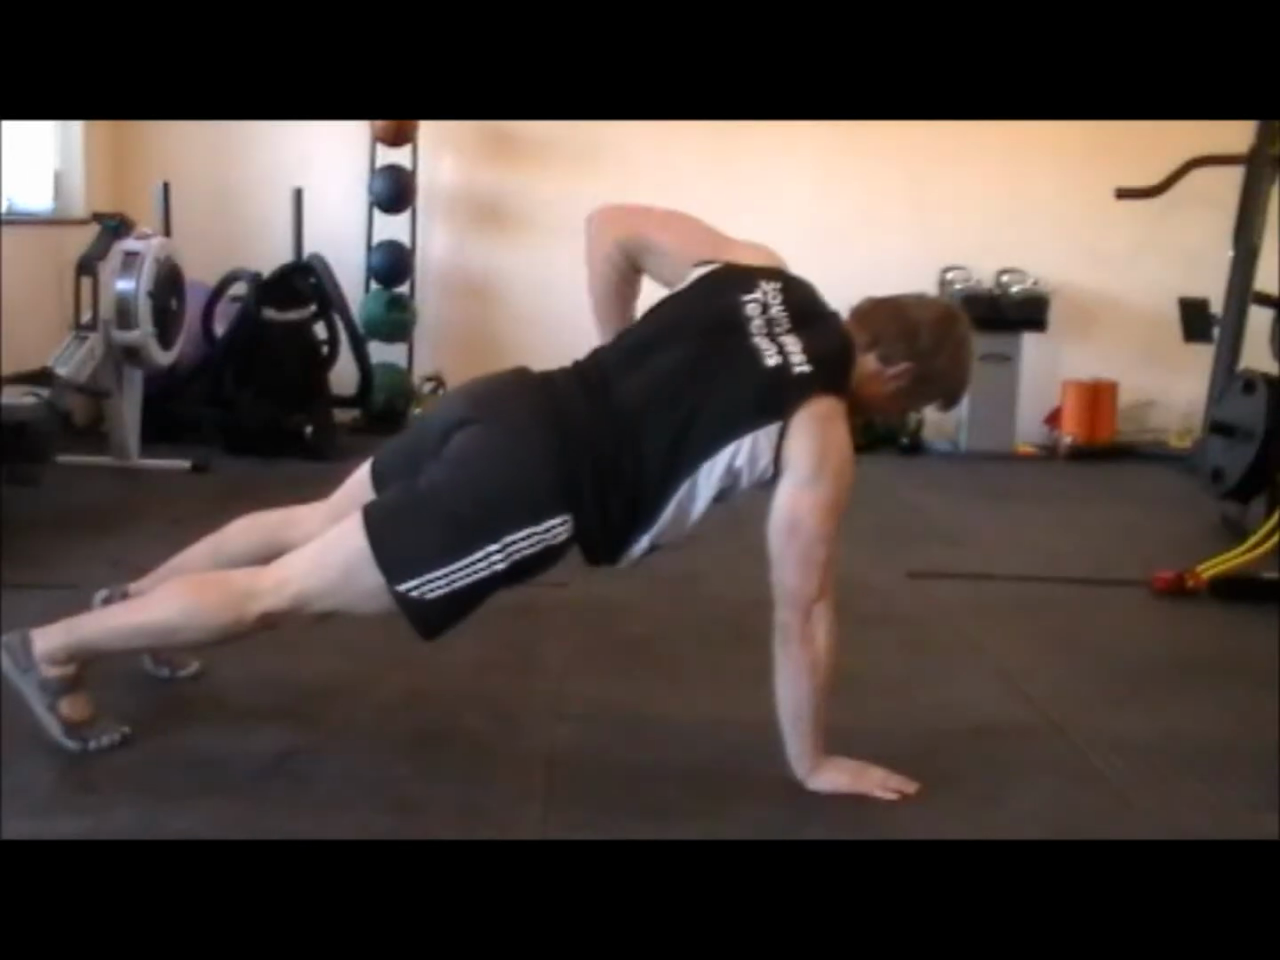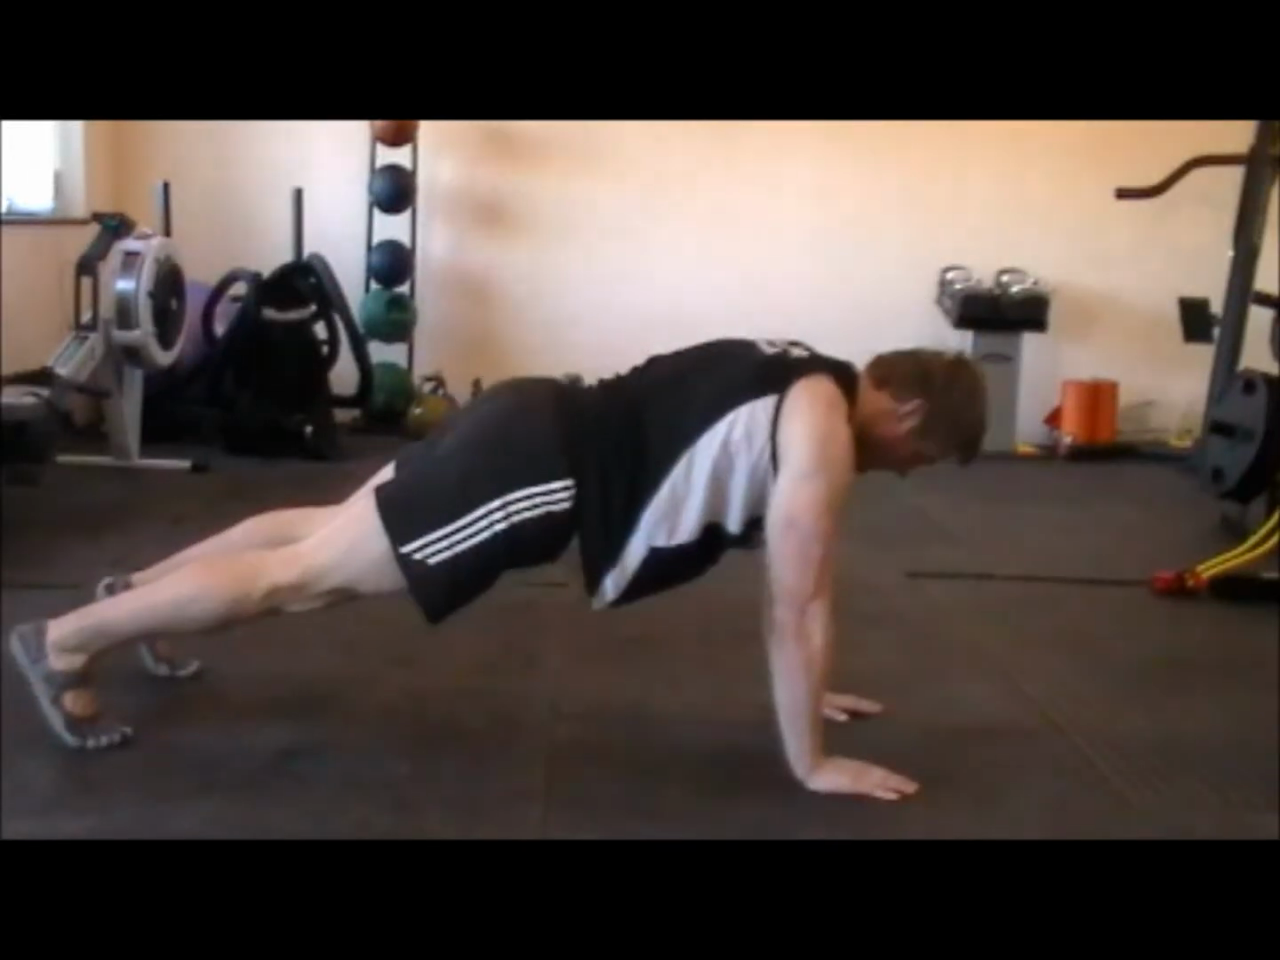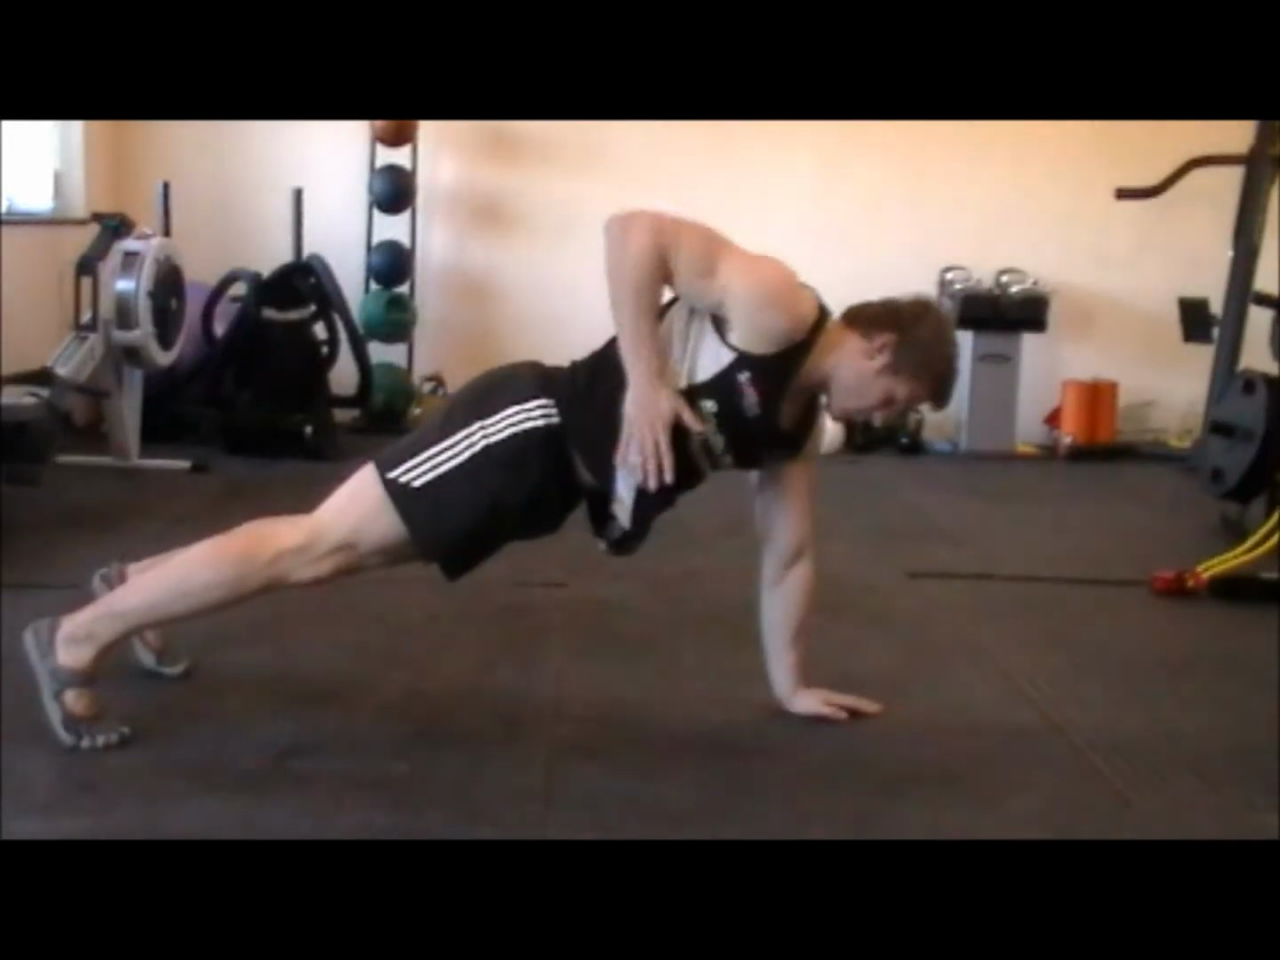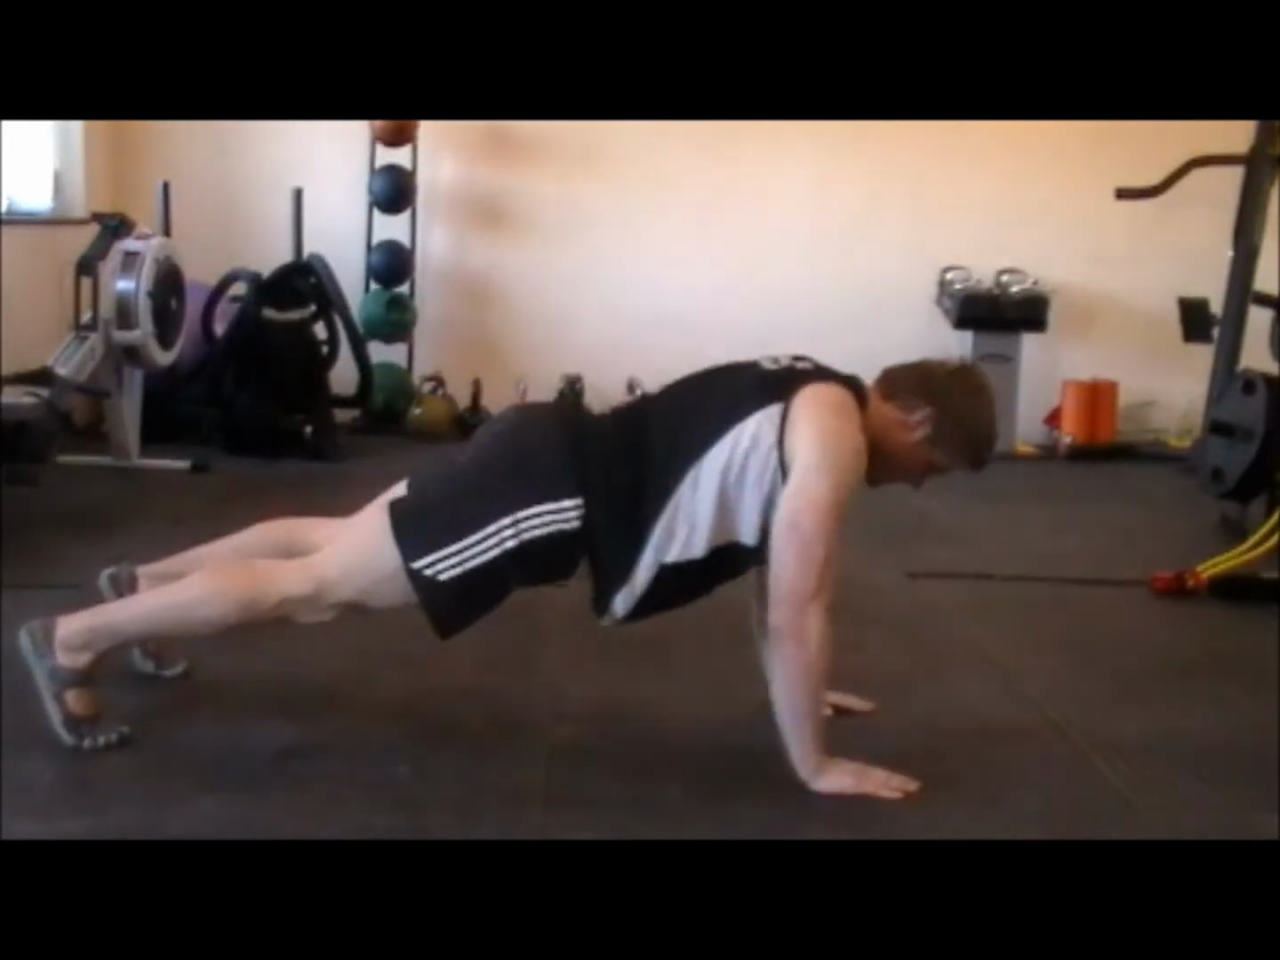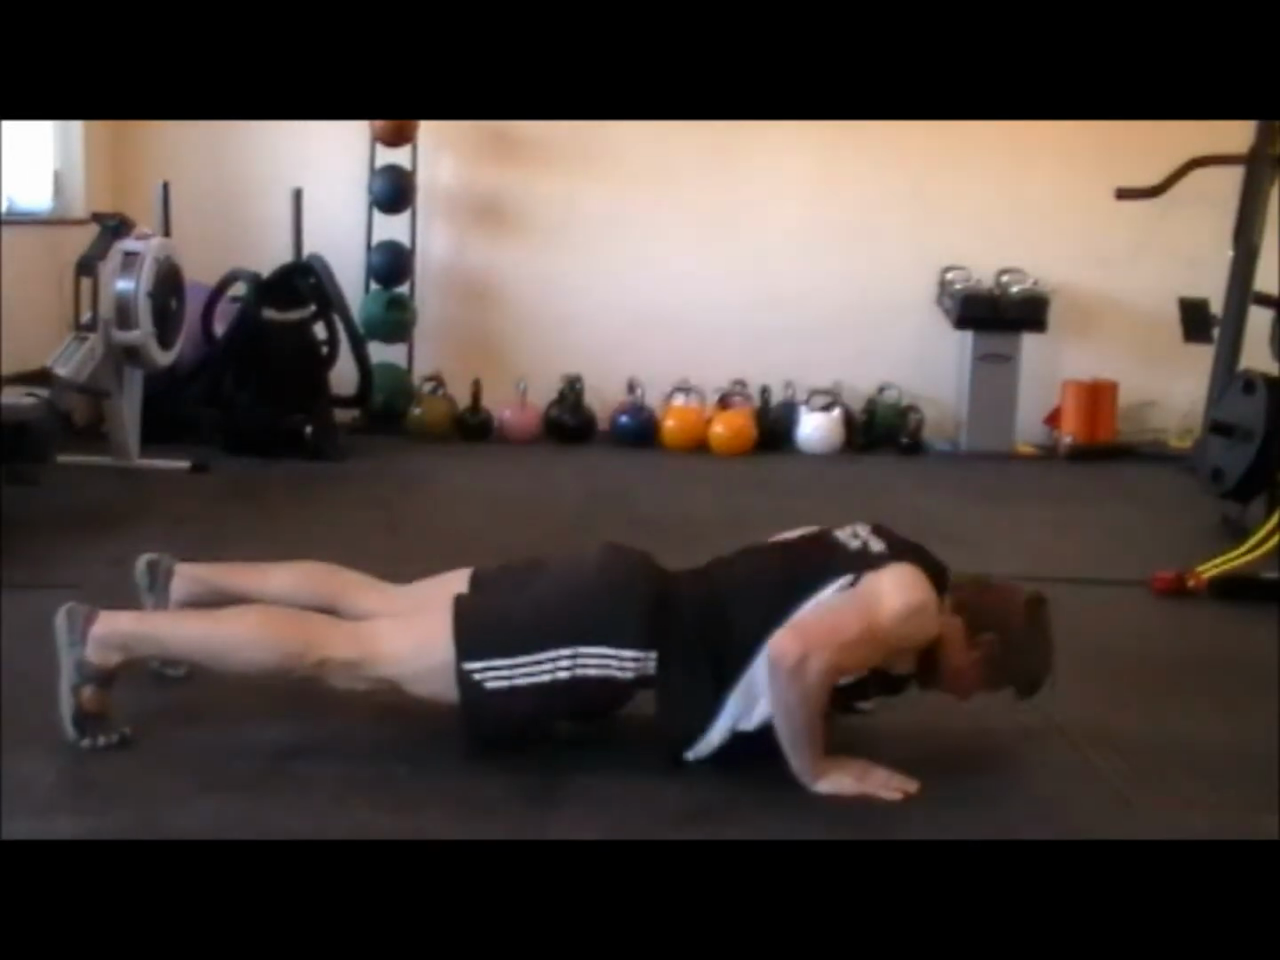
dt=1s
person 1, frame 1
left shoulder: (758, 271)
right shoulder: (820, 427)
left elbow: (606, 226)
right elbow: (802, 607)
right wrist: (814, 762)
left hip: (500, 406)
right hip: (526, 483)
left knee: (310, 525)
right knee: (286, 593)
left ankle: (128, 597)
person 1, frame 2
left shoulder: (800, 387)
right shoulder: (826, 429)
left elbow: (785, 575)
right elbow: (797, 603)
left wrist: (804, 684)
right wrist: (810, 760)
left hip: (531, 422)
right hip: (536, 468)
left knee: (325, 527)
right knee: (304, 576)
left ankle: (132, 590)
person 1, frame 3
left shoulder: (801, 416)
right shoulder: (775, 305)
left elbow: (787, 552)
right elbow: (632, 230)
left wrist: (788, 684)
right wrist: (646, 380)
left hip: (556, 482)
right hip: (526, 430)
left knee: (336, 549)
right knee: (312, 547)
left ankle: (137, 583)
right ankle: (72, 640)
person 1, frame 4
left shoulder: (815, 403)
right shoulder: (837, 433)
left elbow: (769, 563)
right elbow: (798, 607)
left wrist: (796, 688)
right wrist: (815, 764)
left hip: (553, 458)
right hip: (550, 492)
left knee: (333, 542)
right knee: (315, 590)
left ankle: (141, 581)
right ankle: (70, 641)
person 1, frame 5
left shoulder: (886, 569)
right shoulder: (913, 610)
right elbow: (797, 654)
left wrist: (811, 700)
right wrist: (816, 768)
left hip: (621, 594)
right hip: (619, 638)
left knee: (376, 604)
right knee: (353, 654)
left ankle: (179, 582)
right ankle: (104, 636)
